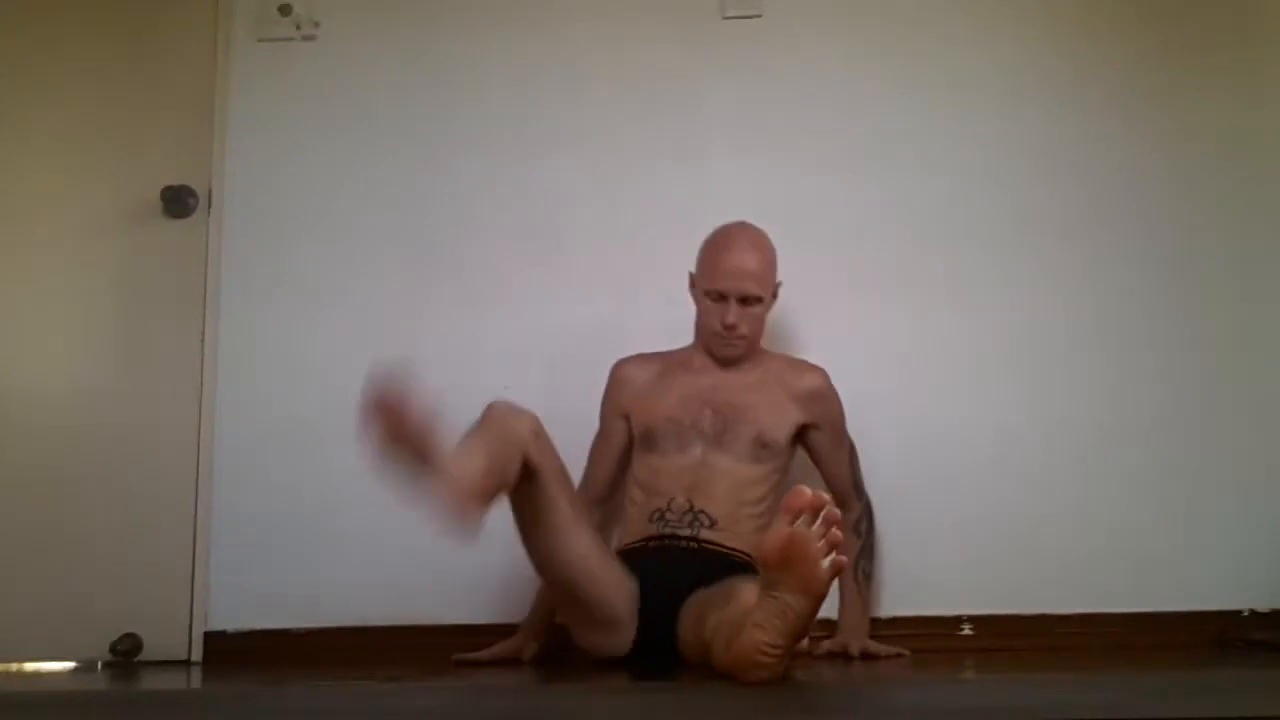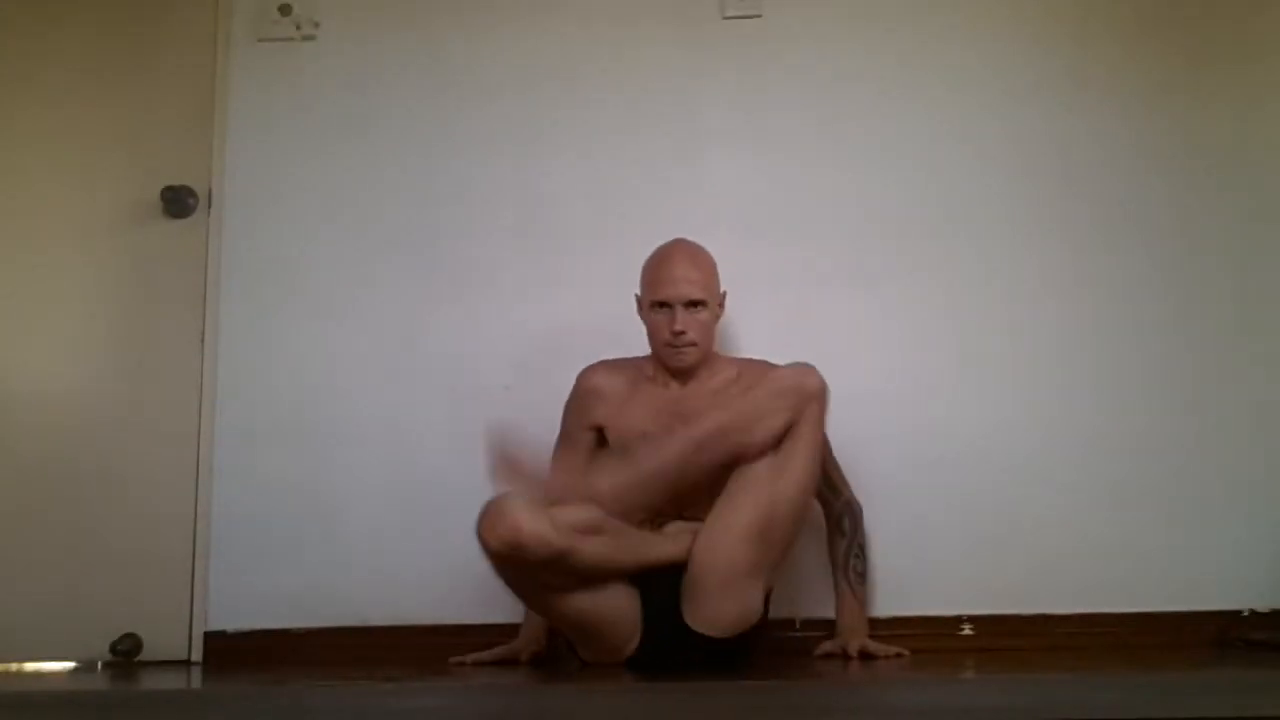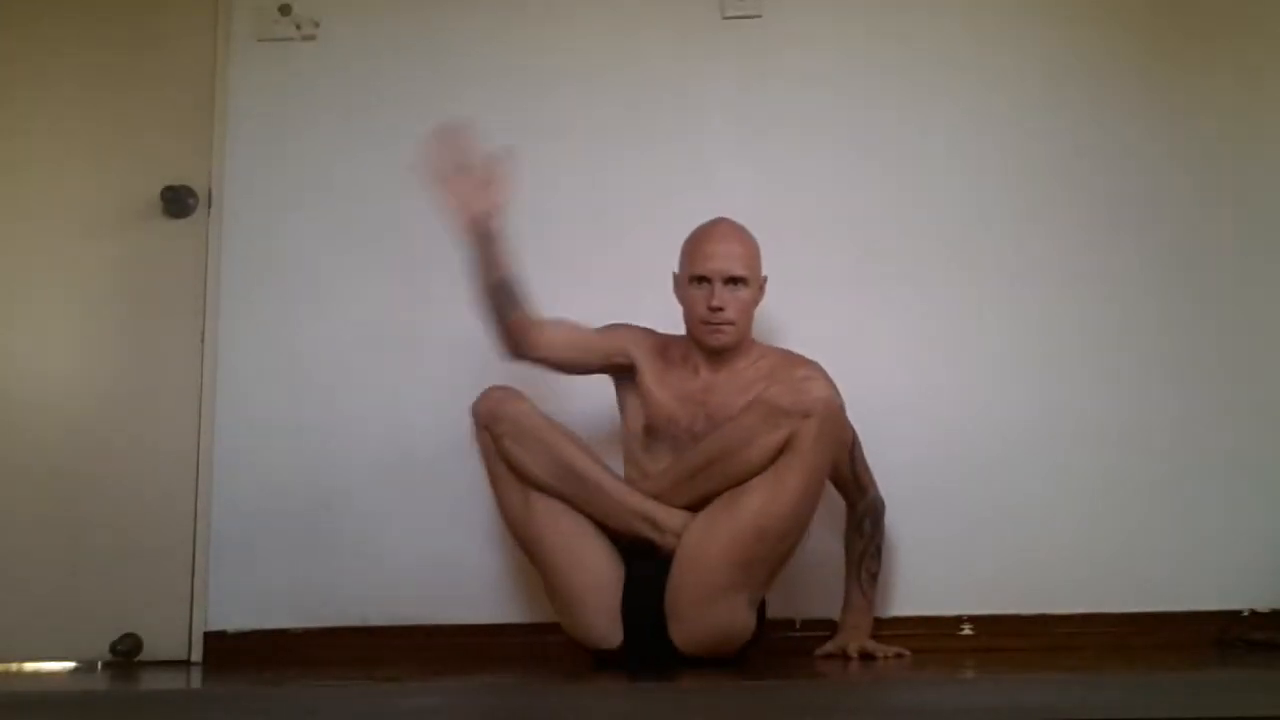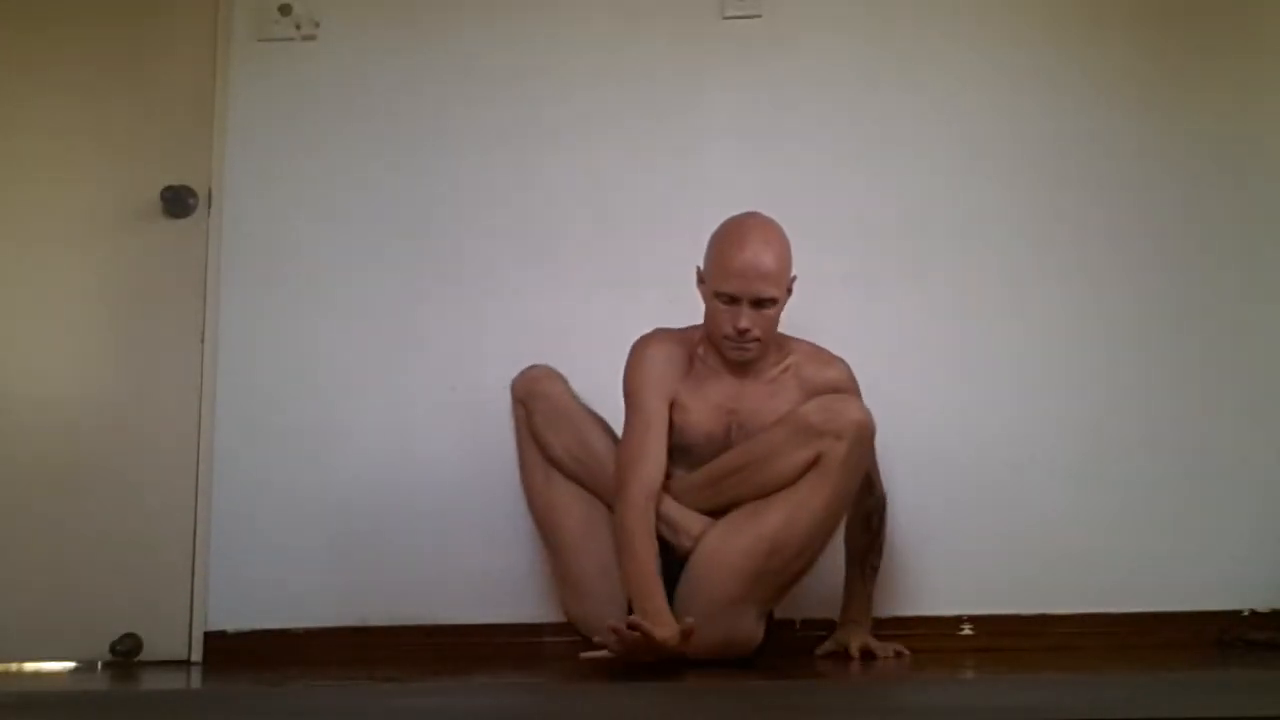
dt=0.7s
person 1, frame 1
left shoulder: (803, 388)
right shoulder: (634, 378)
left elbow: (852, 502)
right elbow: (593, 502)
left wrist: (854, 624)
right wrist: (535, 627)
left hip: (720, 594)
right hip: (619, 602)
right knee: (510, 422)
right ankle: (455, 480)
person 1, frame 2
left shoulder: (764, 388)
right shoulder: (600, 388)
left elbow: (838, 502)
right elbow: (553, 504)
left wrist: (851, 626)
right wrist: (532, 632)
left hip: (718, 616)
right hip: (619, 622)
left knee: (803, 384)
right knee: (505, 525)
person 1, frame 3
left shoulder: (793, 378)
right shoulder: (641, 355)
left elbow: (865, 499)
right elbow: (526, 338)
left wrist: (856, 623)
right wrist: (484, 225)
left hip: (706, 613)
right hip: (611, 612)
left knee: (813, 399)
right knee: (496, 406)
right ankle: (663, 525)
person 1, frame 4
left shoulder: (822, 379)
right shoulder: (663, 356)
left elbow: (865, 500)
right elbow: (635, 490)
left wrist: (854, 622)
right wrist: (657, 620)
left hip: (717, 618)
right hip: (620, 603)
left knee: (845, 421)
right knee: (537, 386)
